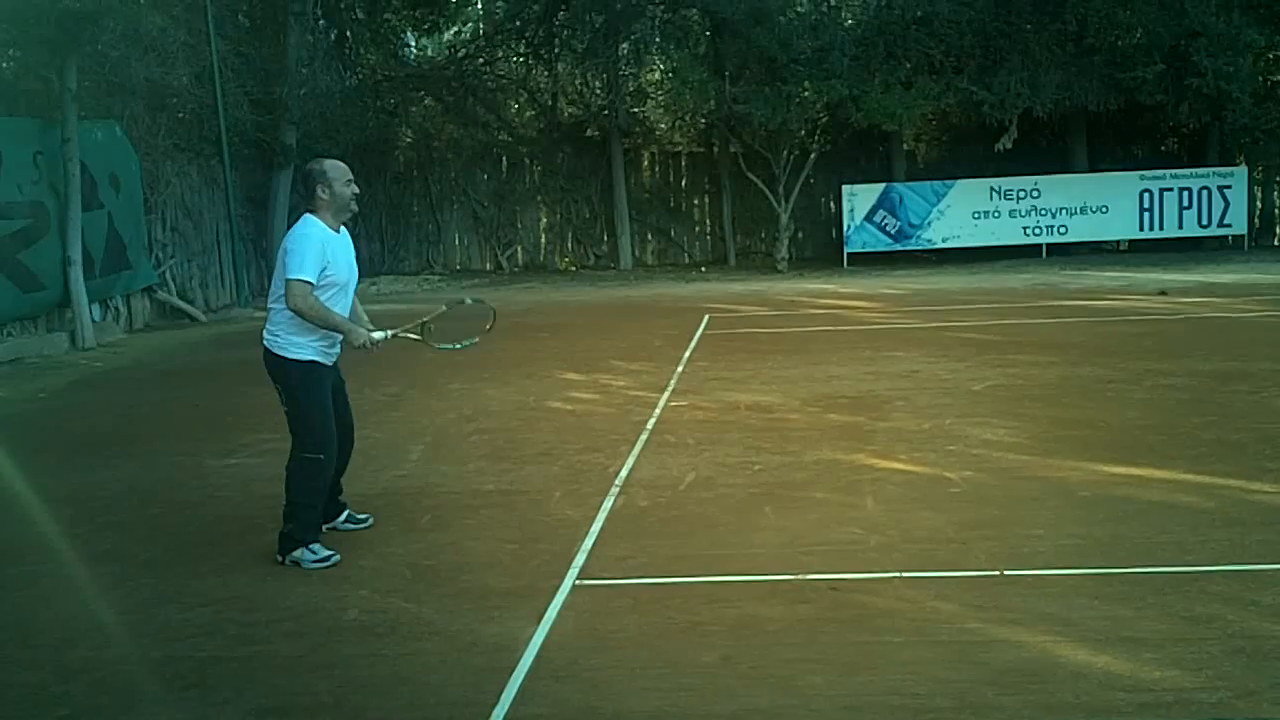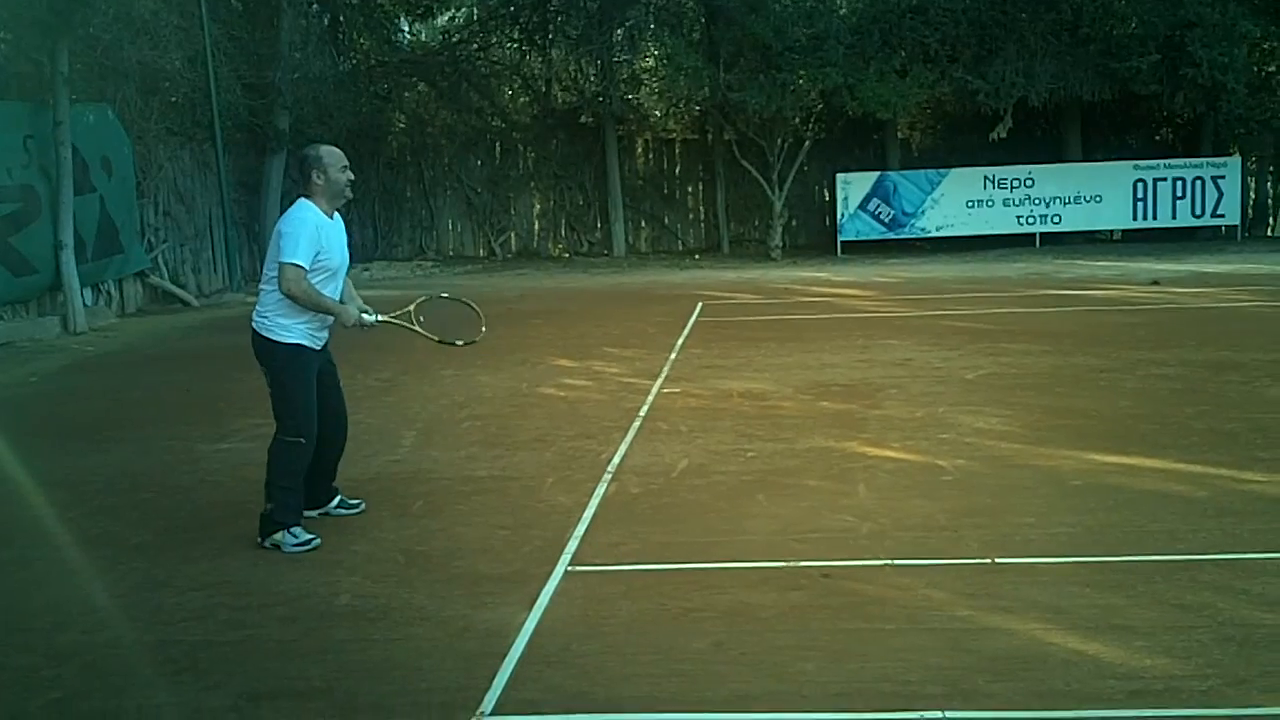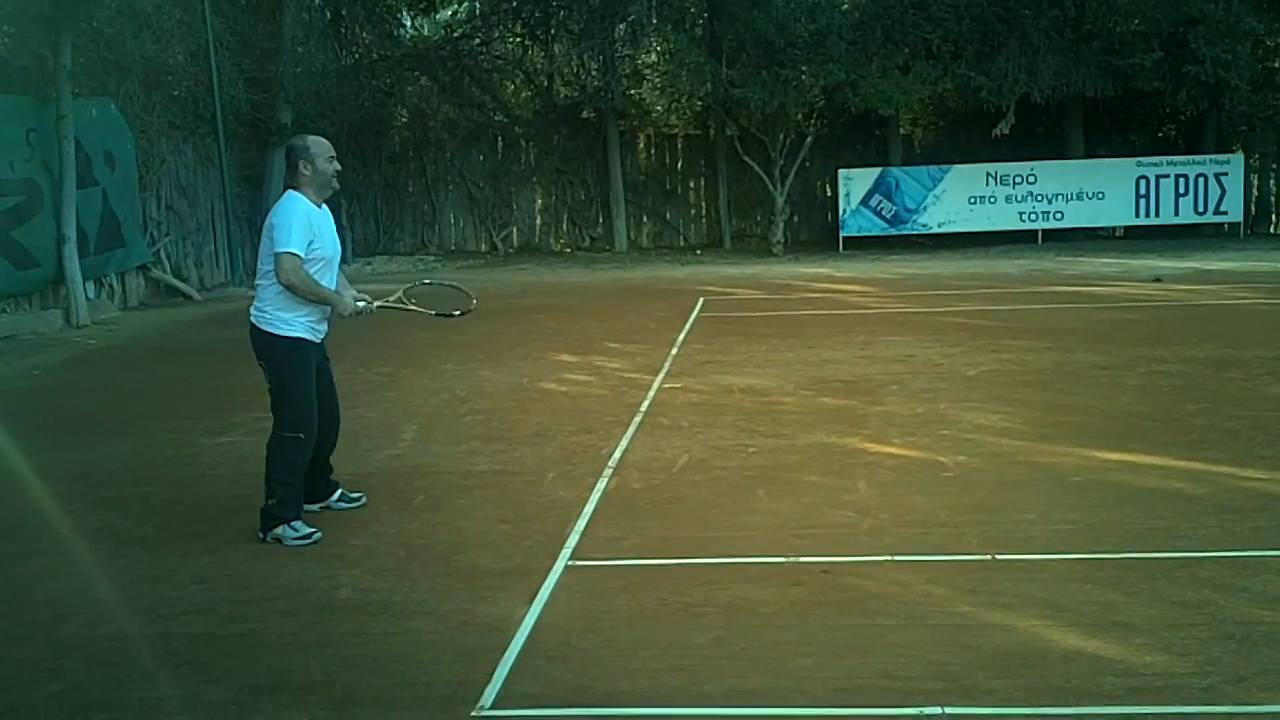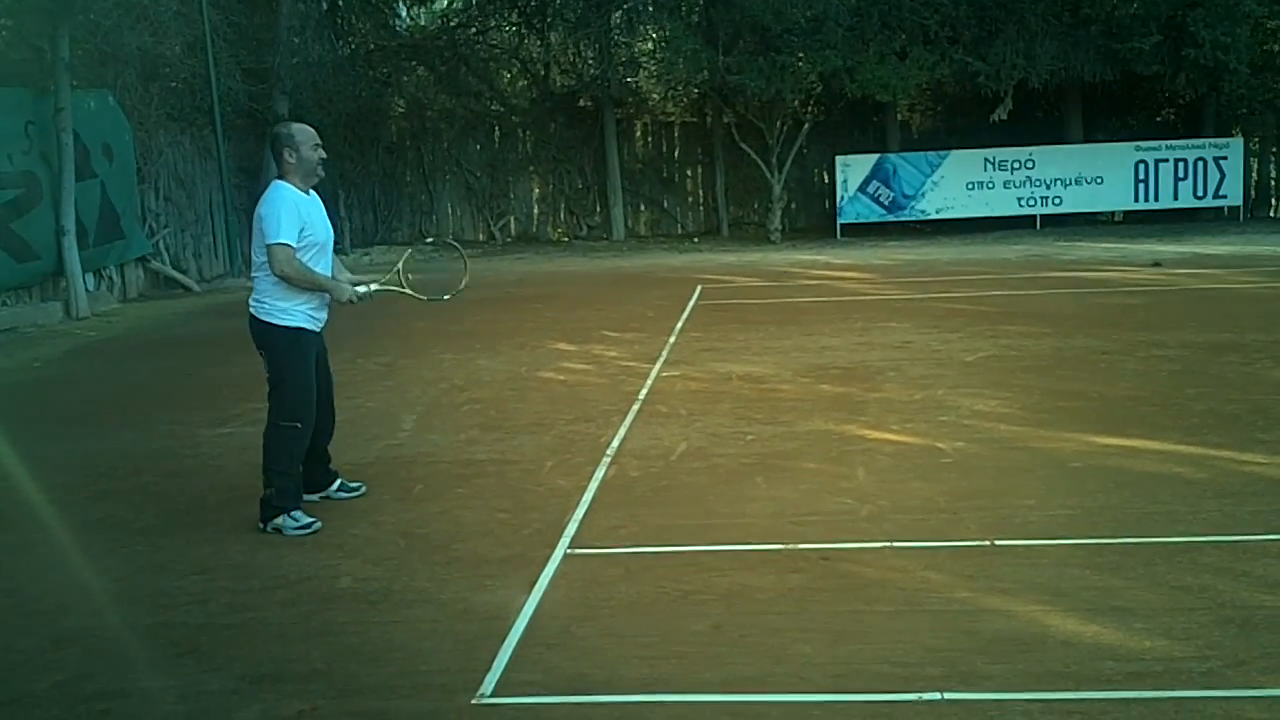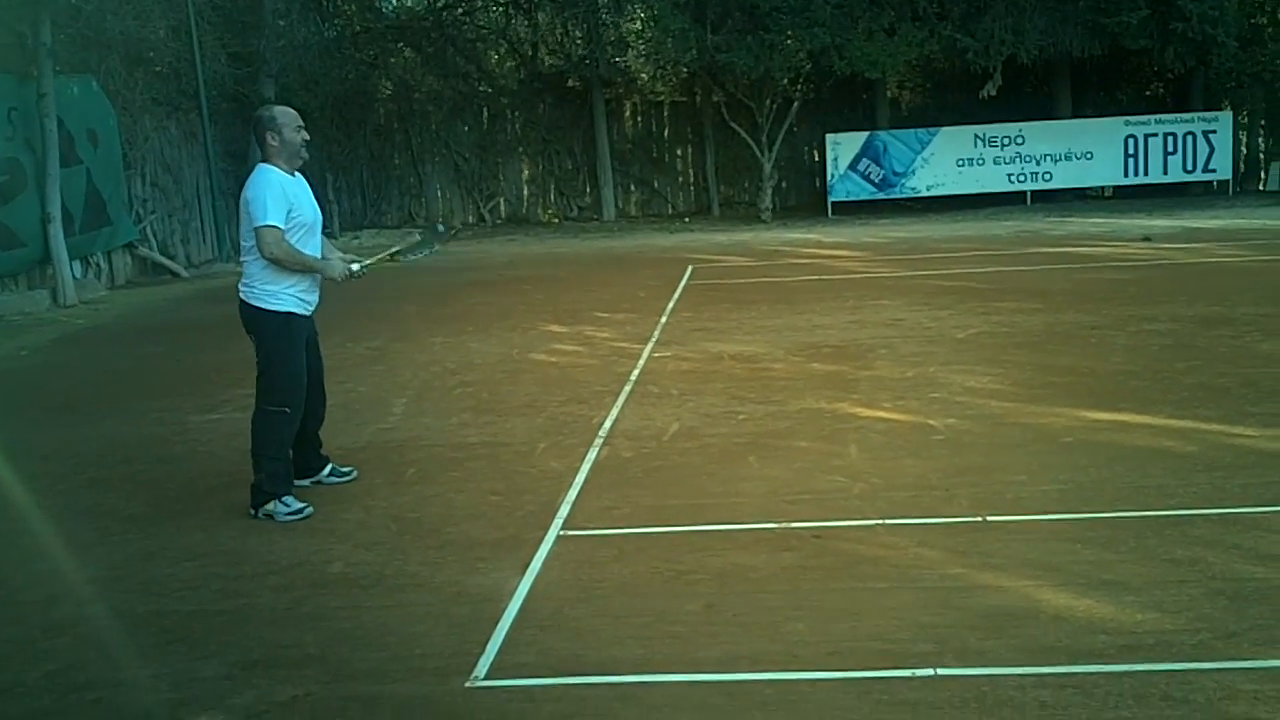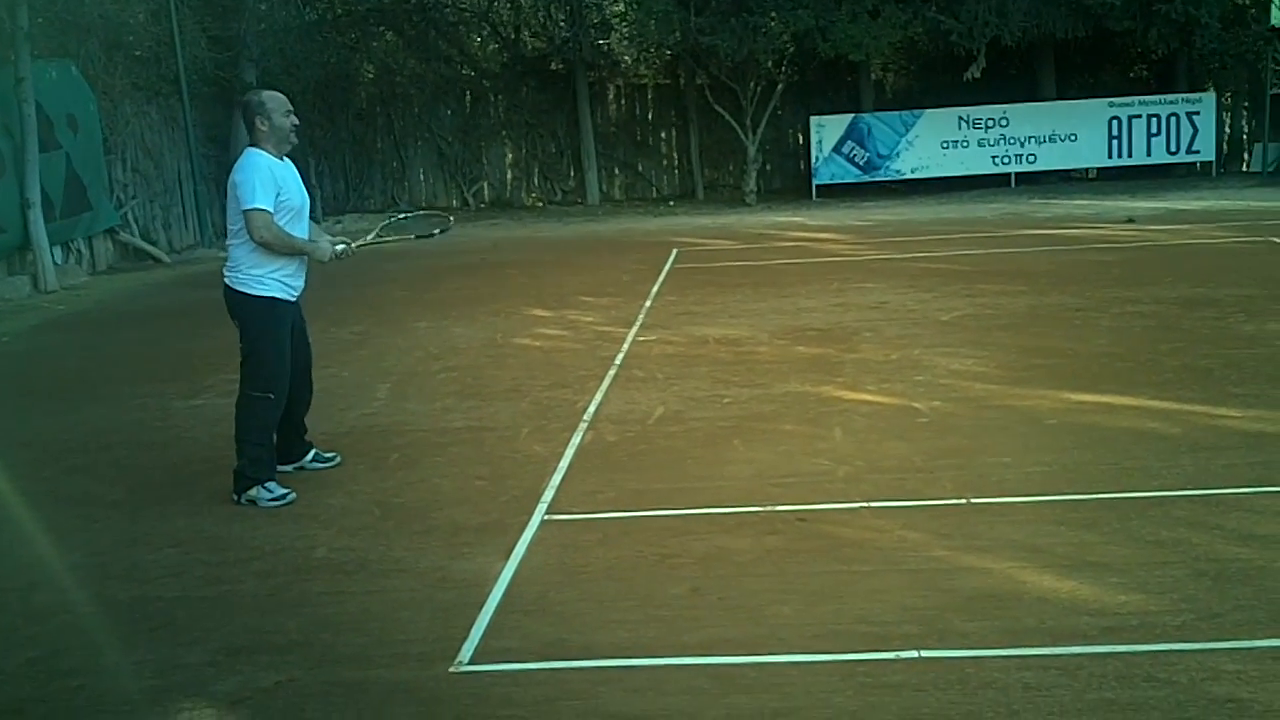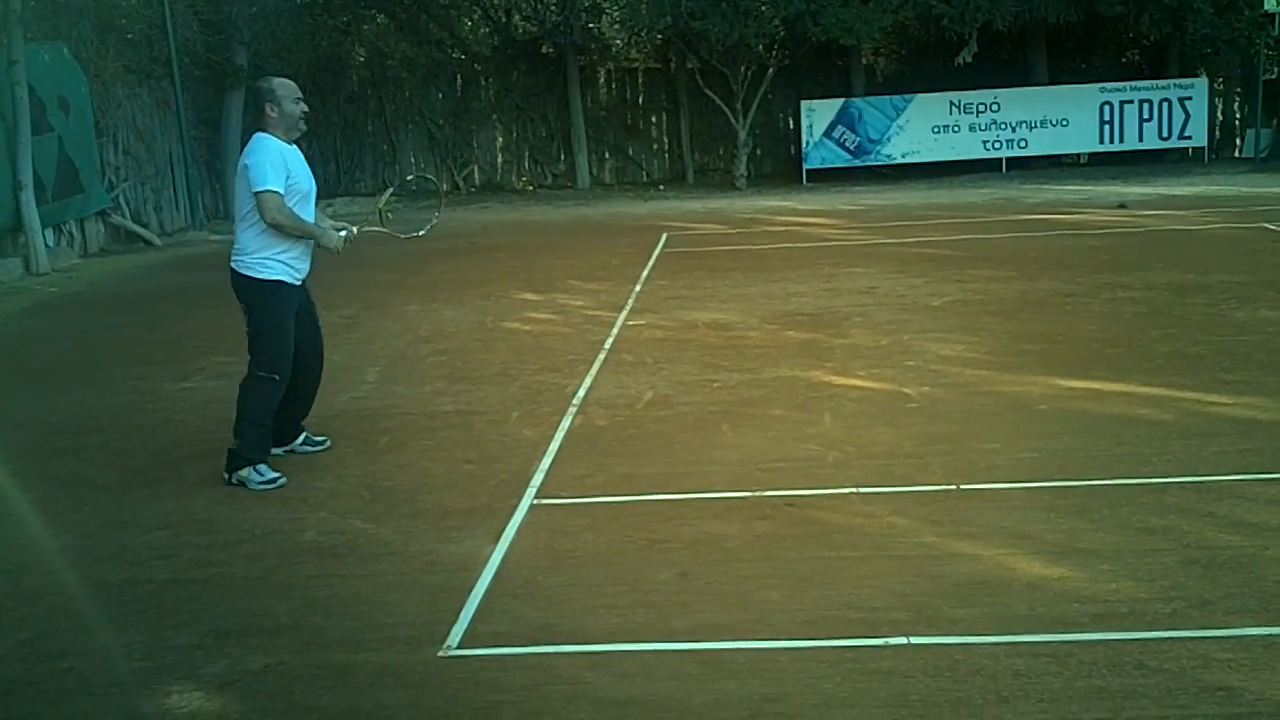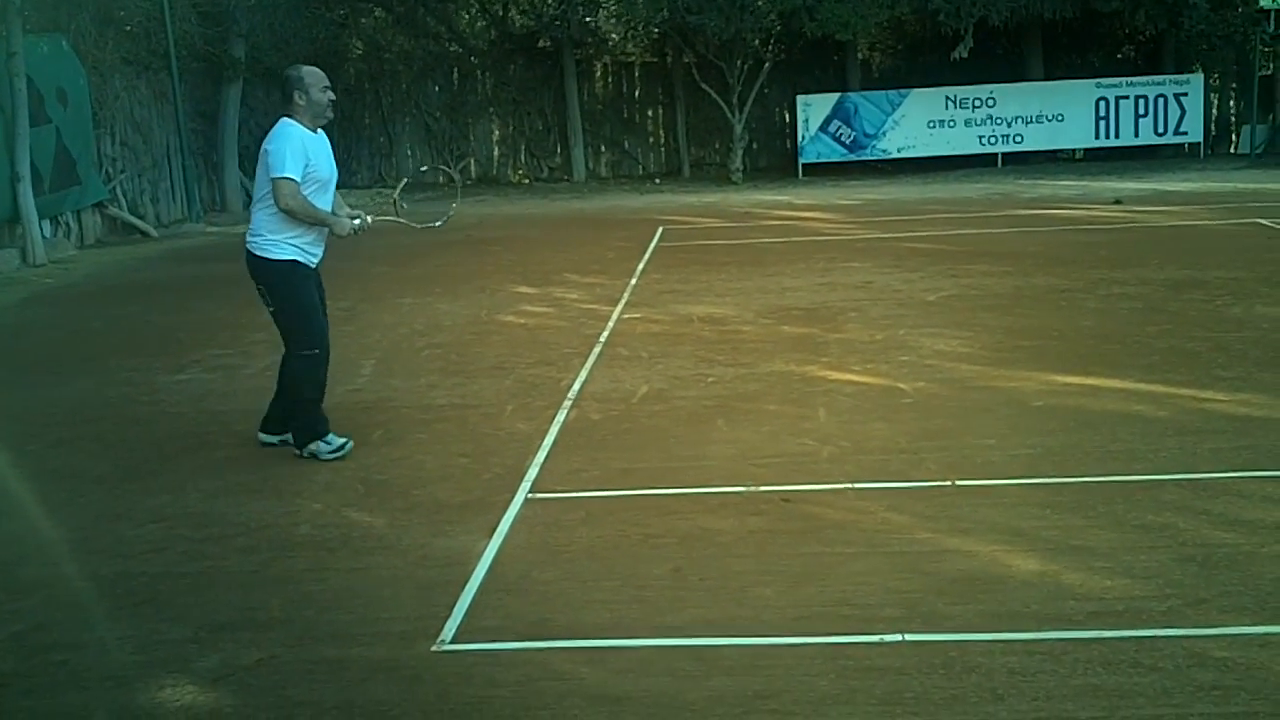
dt=0.3s
person 1, frame 1
left shoulder: (340, 234)
right shoulder: (308, 237)
right elbow: (299, 300)
left wrist: (363, 324)
right wrist: (348, 330)
left hip: (322, 357)
right hip: (296, 358)
left knee: (340, 439)
right knee: (315, 447)
left ankle: (328, 510)
right ankle: (296, 541)
person 1, frame 2
left shoulder: (334, 220)
right shoulder: (304, 221)
right elbow: (292, 284)
left wrist: (355, 303)
right wrist: (338, 310)
left hip: (312, 341)
right hip: (283, 341)
left knee: (333, 423)
right knee: (297, 432)
left ankle: (319, 496)
right ankle: (278, 525)
person 1, frame 3
left shoulder: (321, 211)
right shoulder: (293, 211)
right elbow: (289, 274)
left wrist: (350, 293)
right wrist: (336, 300)
left hip: (308, 335)
right hip: (282, 336)
left knee: (325, 418)
right knee: (296, 427)
left ankle: (318, 490)
right ankle: (278, 519)
person 1, frame 4
left shoulder: (310, 198)
right shoulder: (281, 201)
right elbow: (283, 265)
left wrist: (346, 277)
right wrist: (332, 287)
left hip: (305, 325)
right hip: (282, 326)
left knee: (320, 408)
right knee: (291, 415)
left ankle: (318, 480)
right ankle: (278, 509)
person 1, frame 5
left shoulder: (296, 180)
right shoulder: (267, 183)
right elbow: (272, 248)
left wrist: (337, 257)
right wrist: (323, 266)
left hip: (296, 309)
right hip: (272, 310)
left knee: (311, 393)
right knee: (280, 400)
left ankle: (309, 465)
right ankle: (269, 494)
person 1, frame 6
left shoulder: (284, 165)
right shoulder: (255, 167)
right elbow: (262, 231)
left wrist: (324, 238)
right wrist: (311, 249)
left hip: (282, 295)
right hip: (257, 296)
left knee: (299, 376)
right knee: (265, 387)
left ankle: (292, 450)
right ankle: (251, 480)
person 1, frame 7
left shoulder: (290, 151)
right shoulder: (265, 151)
right elbow: (274, 213)
left wrist: (329, 224)
right wrist: (320, 235)
left hip: (288, 278)
right hip: (263, 278)
left knee: (308, 358)
right knee: (270, 368)
left ankle: (284, 434)
right ankle: (245, 461)
person 1, frame 8
left shoulder: (318, 138)
right shoulder: (288, 138)
left elbow: (323, 190)
right elbow: (287, 200)
left wrist: (345, 212)
right wrist: (332, 222)
left hip: (300, 260)
right hip: (277, 259)
left knee: (313, 344)
right knee: (309, 346)
left ankle: (281, 425)
right ankle: (310, 434)
